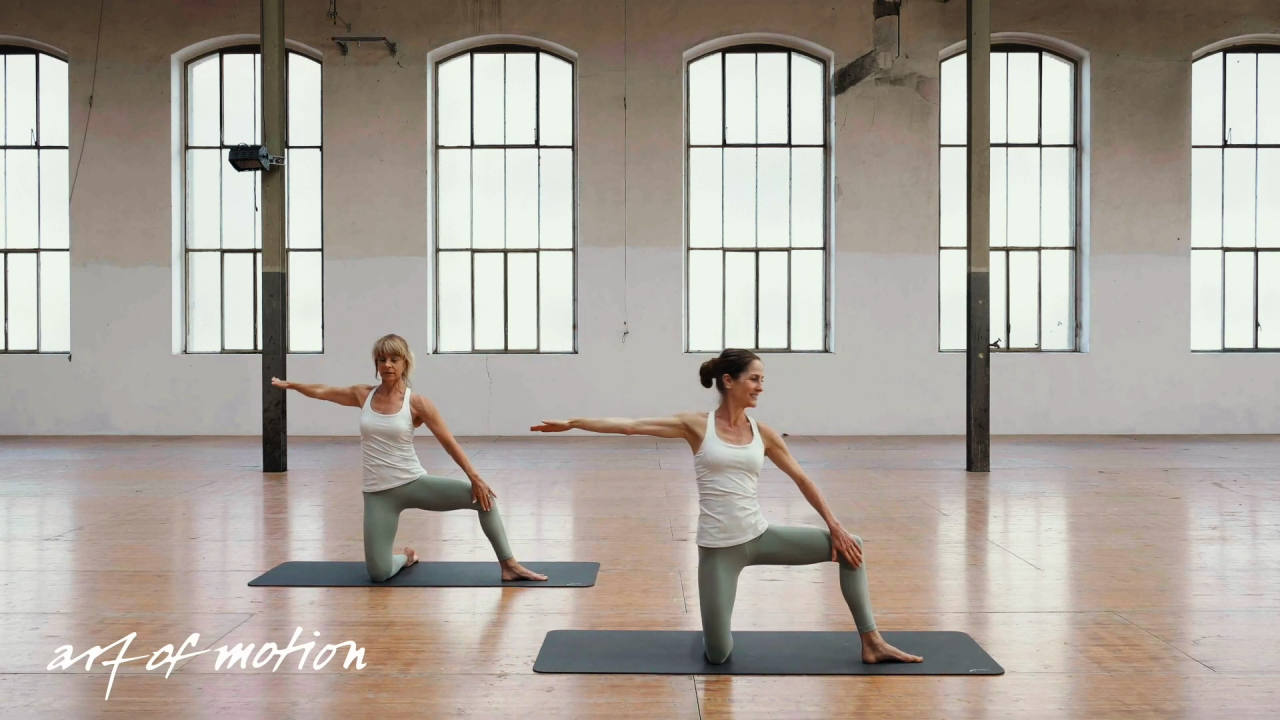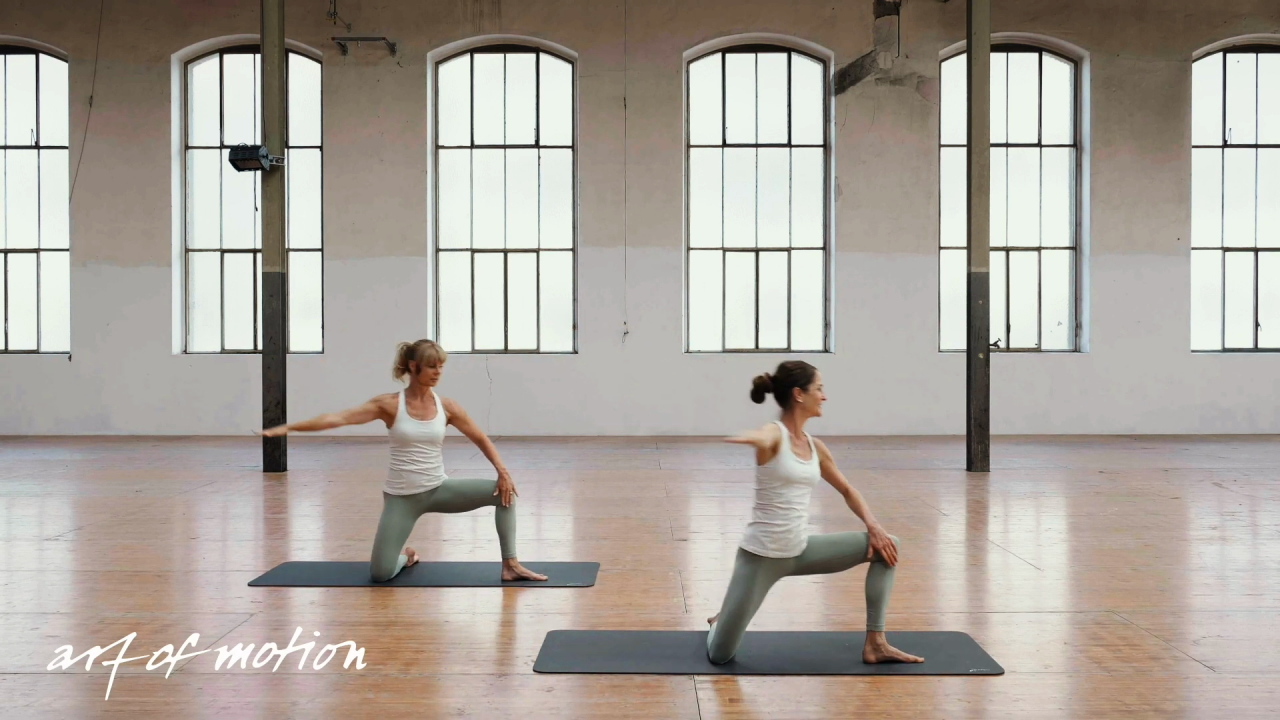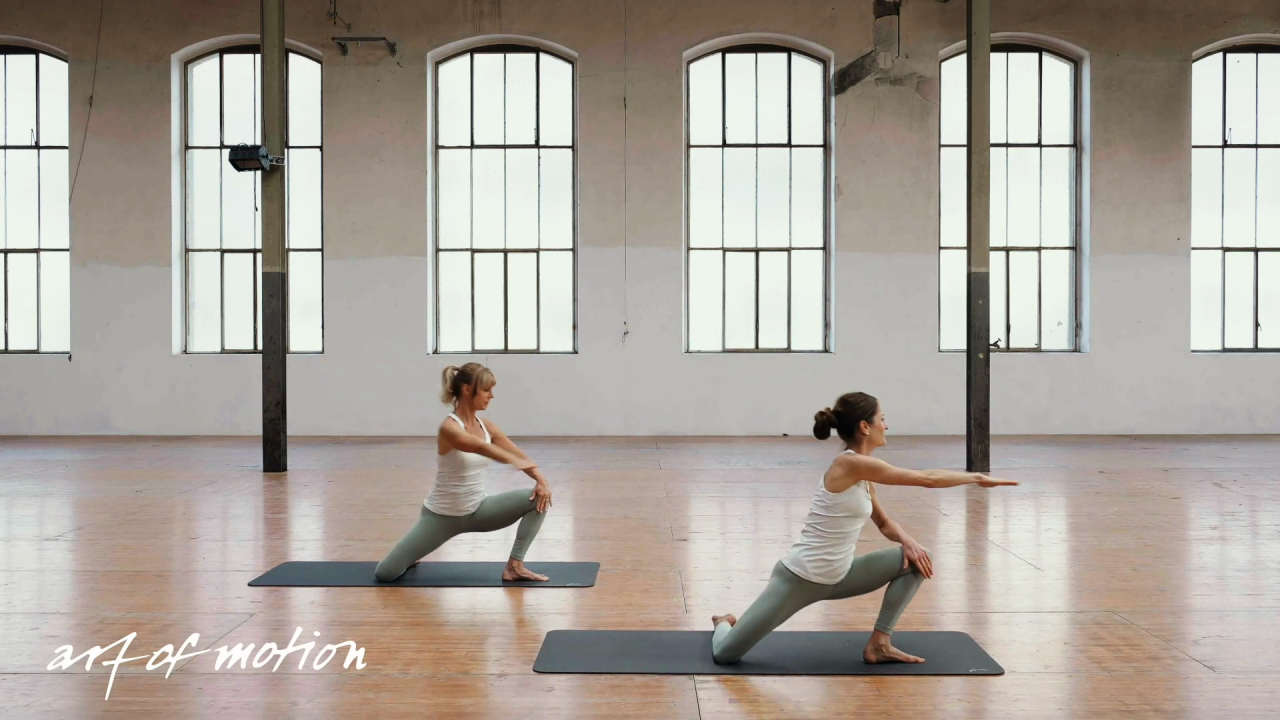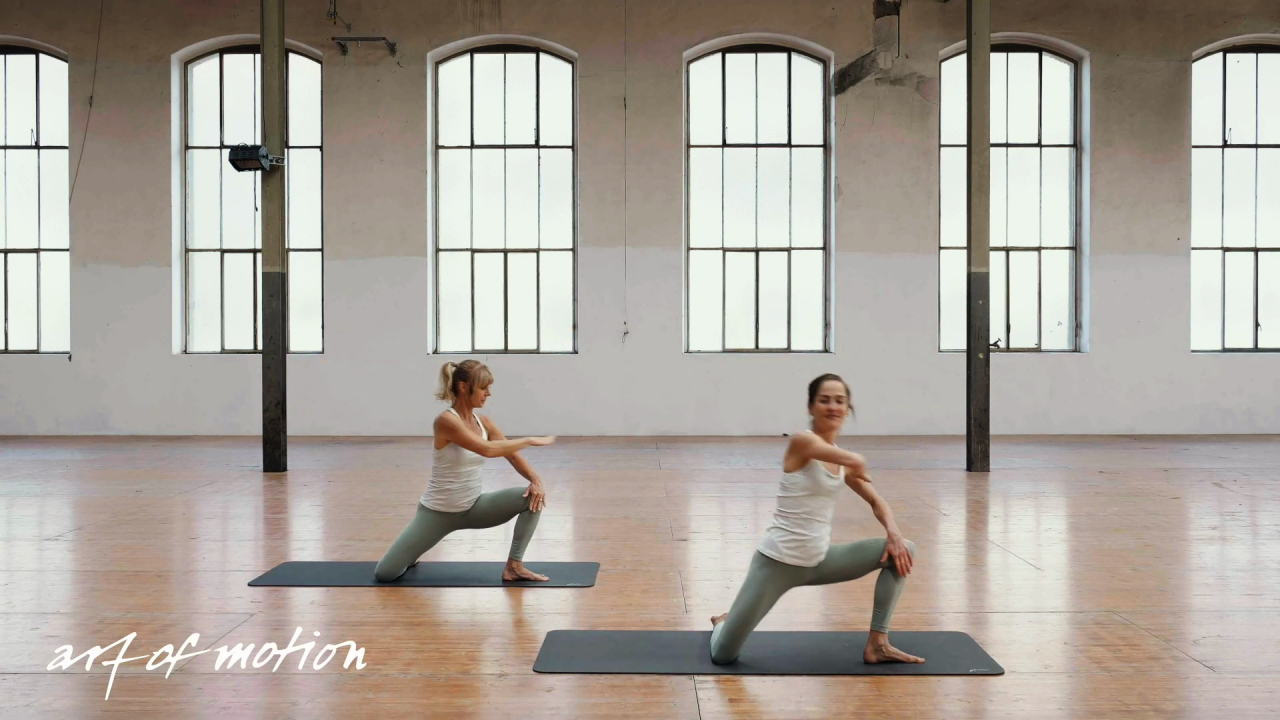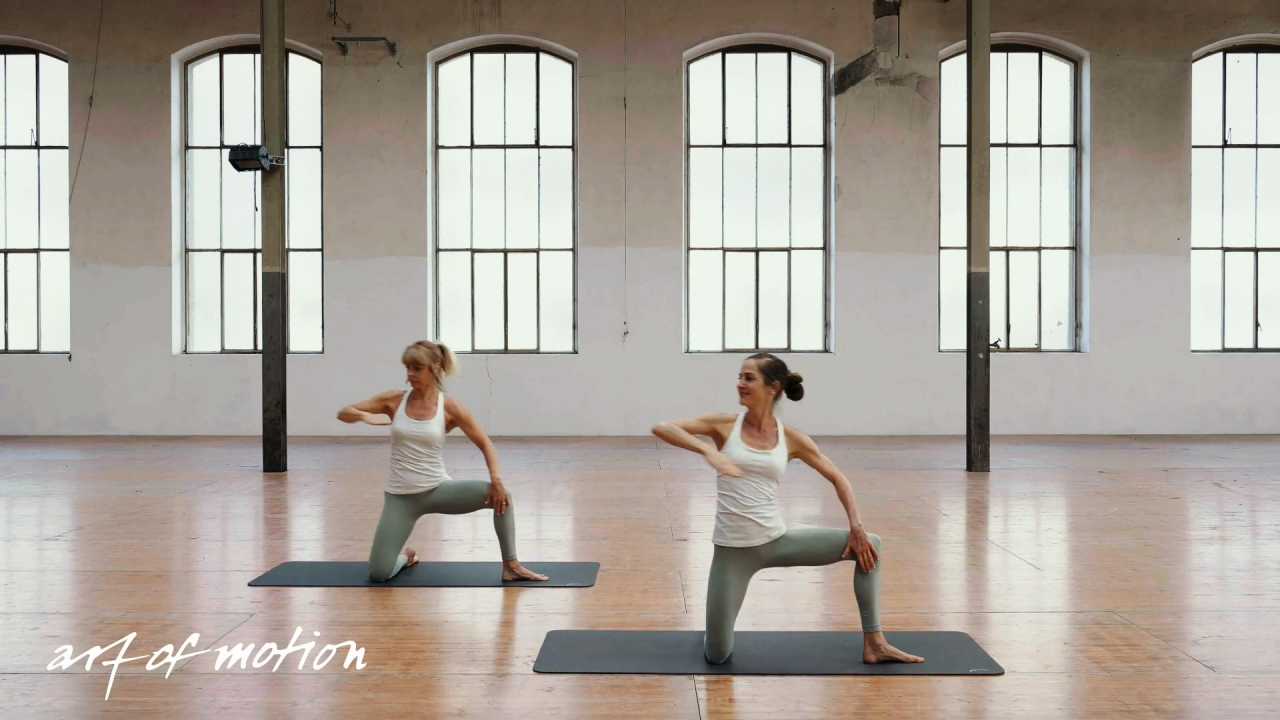
dt=0.4s
person 1, frame 1
left shoulder: (763, 433)
right shoulder: (697, 424)
left elbow: (801, 479)
right elbow: (630, 425)
left wrist: (835, 527)
right wrist: (573, 422)
left hip: (760, 536)
right hip: (719, 548)
left knee: (848, 547)
right knee: (718, 655)
left ankle: (872, 643)
right ankle: (716, 627)
person 1, frame 2
left shoulder: (814, 446)
right shoulder: (774, 433)
left elbow: (846, 490)
right elbow: (758, 437)
left wrist: (873, 527)
right wrist: (749, 438)
left hip: (802, 550)
right hip: (761, 556)
left knee: (885, 547)
right knee: (720, 655)
left ankle: (875, 643)
right ankle: (719, 624)
person 1, frame 3
left shoulder: (864, 476)
right shoulder: (850, 463)
left elbow: (883, 523)
right elbow: (925, 479)
left wrist: (908, 541)
right wrist: (977, 477)
left hip: (836, 578)
right hip: (799, 578)
left knee: (915, 558)
right knee: (725, 655)
left ankle: (878, 644)
right ankle: (726, 624)
person 1, frame 4
left shoulder: (842, 462)
right shoulder: (803, 441)
left elbow: (876, 501)
right elbow: (855, 460)
left wrist: (893, 535)
right wrist: (854, 471)
left hip: (818, 561)
right hip: (777, 563)
left knee: (901, 552)
right knee: (723, 655)
left ankle: (877, 643)
right ankle: (723, 623)
person 1, frame 5
left shoulder: (791, 438)
right shoulder: (724, 425)
left elbow: (837, 478)
right elbow: (662, 428)
left wrist: (856, 528)
right wrist: (708, 450)
left hip: (776, 541)
right hip: (733, 549)
left knee: (869, 545)
right knee: (717, 655)
left ankle: (874, 644)
right ankle: (720, 624)
person 2, frame 1
left shoulder: (417, 403)
right shoulder: (363, 395)
left elbow: (448, 442)
right elbow: (322, 391)
left wrist: (475, 479)
right wrist: (289, 384)
left hip: (414, 483)
right hip: (379, 494)
left knee: (482, 498)
right knee: (379, 574)
left ankle: (509, 566)
right ankle: (406, 557)
person 2, frame 2
left shoulder: (447, 407)
right shoulder: (388, 404)
left elbow: (481, 439)
right elbow: (337, 418)
left wrist: (503, 472)
right wrist: (287, 427)
left hip: (439, 489)
right hip: (402, 497)
left knee: (502, 492)
right knee: (381, 574)
left ankle: (510, 565)
right ankle: (406, 557)
person 2, frame 3
left shoulder: (487, 427)
right shoulder: (448, 427)
left elbow: (518, 454)
right elbow: (482, 448)
left wrist: (541, 480)
right wrist: (515, 461)
left hip: (477, 511)
right hip: (442, 516)
left knee: (537, 499)
right knee: (385, 575)
left ankle: (514, 566)
right ankle: (410, 557)
person 2, frame 4
left shoulder: (484, 422)
right shoulder: (446, 420)
left elbow: (512, 454)
right elbow: (487, 449)
left wrist: (535, 480)
right wrist: (528, 440)
left hip: (472, 509)
right hip: (437, 513)
left knee: (532, 498)
right knee: (384, 574)
left ankle: (513, 566)
right ankle: (410, 557)
person 2, frame 5
left shoulder: (450, 408)
right shoulder: (394, 399)
left elbow: (484, 444)
right elbow: (344, 413)
left wrist: (497, 480)
right wrist: (362, 414)
left hip: (437, 490)
right hip: (400, 497)
left knee: (500, 496)
right knee: (379, 574)
left ankle: (511, 566)
right ankle: (405, 557)
